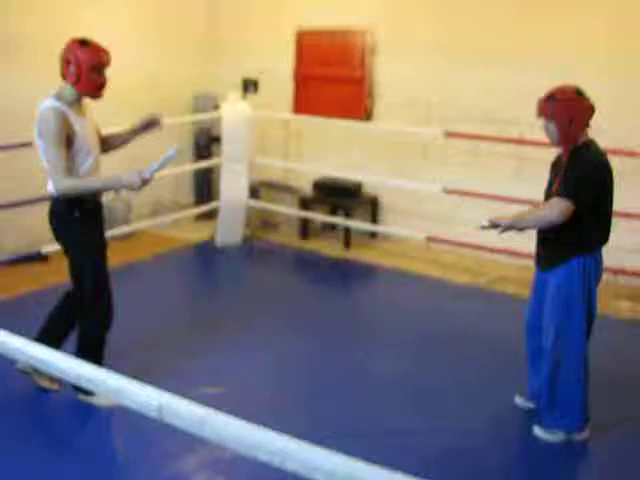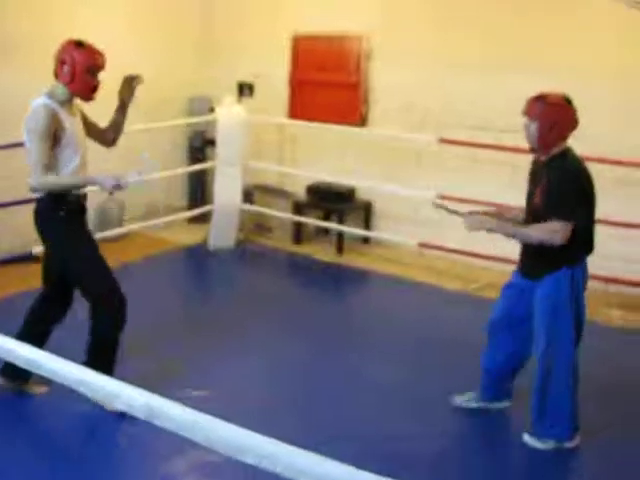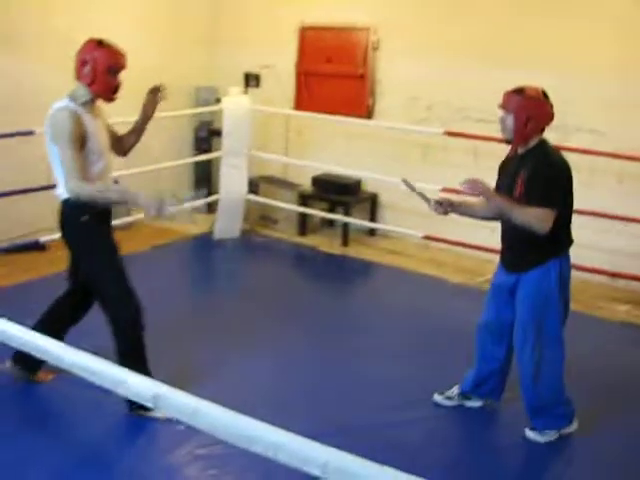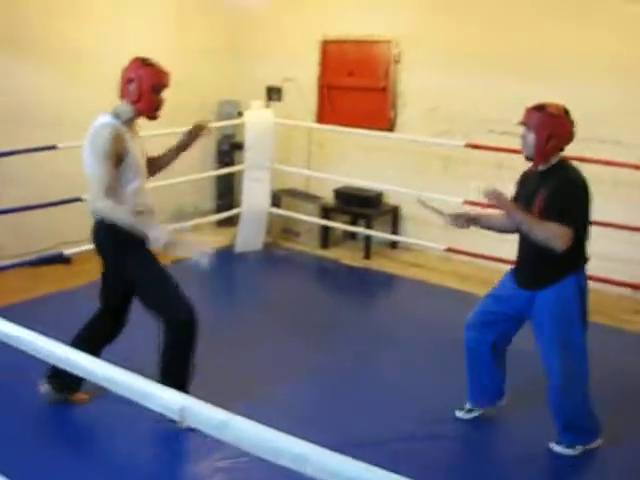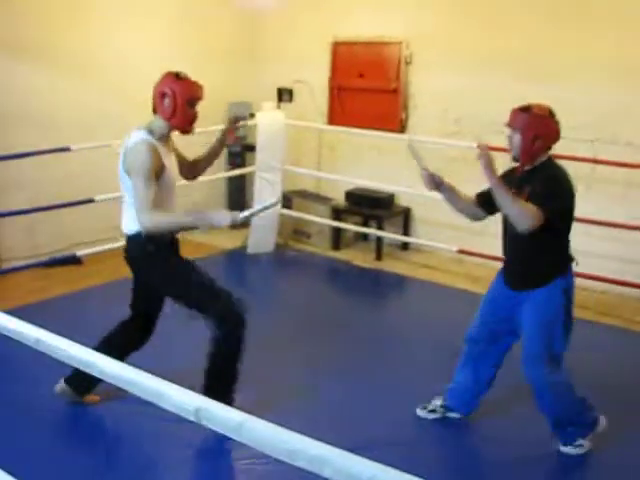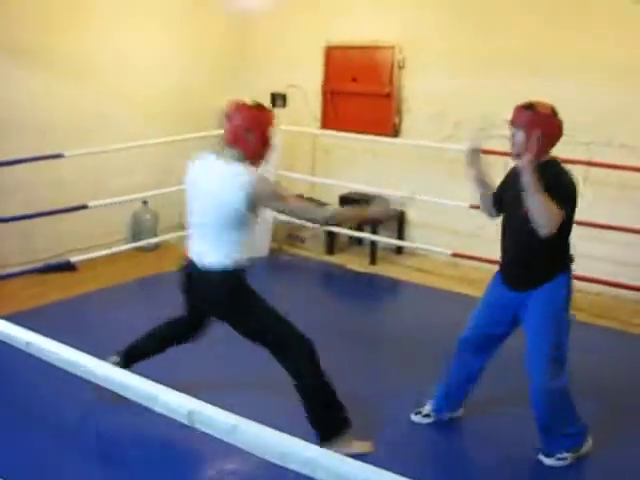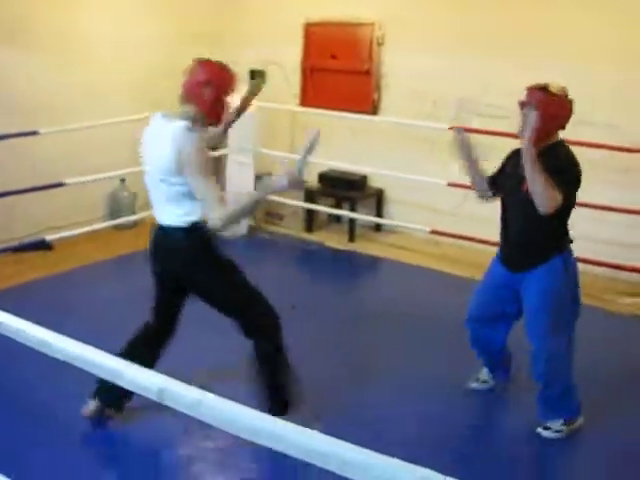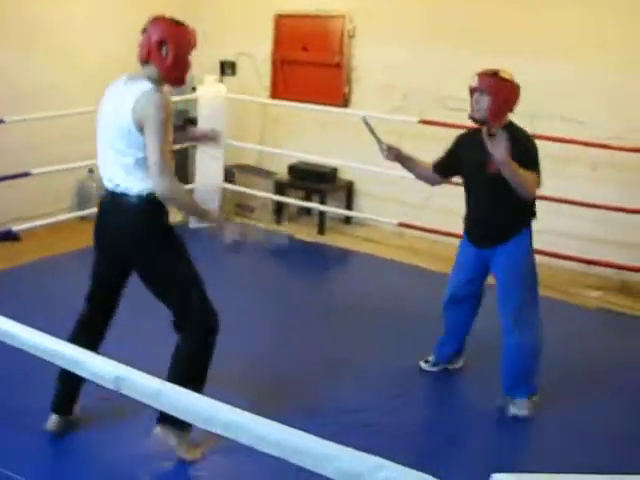
dt=0.3s
person 1, frame 1
left shoulder: (78, 108)
right shoulder: (53, 115)
left elbow: (101, 144)
right elbow: (62, 184)
left wrist: (138, 130)
right wrist: (119, 180)
left hip: (86, 210)
right hip: (72, 214)
left knee: (84, 292)
right knee: (98, 303)
right ankle: (87, 384)
person 1, frame 2
left shoulder: (71, 109)
right shoulder: (44, 113)
left elbow: (107, 138)
right elbow: (38, 181)
left wrist: (124, 103)
right wrist: (95, 179)
left hip: (68, 211)
right hip: (58, 214)
left knee: (56, 295)
right knee: (110, 300)
person 1, frame 3
left shoulder: (91, 111)
right shoulder: (66, 117)
left elbow: (121, 147)
right elbow: (78, 187)
left wrist: (146, 115)
right wrist: (136, 199)
left hip: (92, 216)
right hip: (83, 218)
left knee: (80, 293)
right knee: (125, 309)
left ankle: (25, 358)
right ankle: (141, 398)
person 1, frame 4
left shoulder: (128, 129)
right shoulder: (107, 133)
left elbow: (149, 169)
right elbow: (99, 202)
left wrist: (185, 144)
right wrist: (150, 230)
left hip: (128, 230)
right hip: (118, 234)
left knee: (112, 313)
right knee: (180, 315)
left ankle: (60, 381)
person 1, frame 5
left shoulder: (161, 142)
right shoulder: (143, 150)
left elbow: (190, 172)
right elbow: (148, 221)
left wrist: (221, 143)
right wrist: (207, 217)
left hip: (151, 248)
right hip: (152, 251)
left knee: (140, 324)
right knee: (229, 313)
left ankle: (77, 382)
right ankle: (217, 401)
person 1, frame 6
left shoulder: (199, 165)
right shoulder: (254, 184)
right elbow: (317, 216)
right wrist: (365, 212)
left hip: (194, 275)
right hip: (224, 285)
left knee: (189, 324)
right knee: (298, 350)
left ankle: (121, 361)
right ankle: (334, 436)
person 1, frame 7
left shoulder: (161, 121)
right shoulder: (187, 142)
right elbow: (218, 219)
left wrist: (238, 112)
right wrist: (271, 188)
left hip: (164, 242)
right hip: (191, 246)
left knee: (160, 326)
right knee: (262, 321)
left ankle: (104, 398)
right ankle: (280, 415)
person 1, frame 8
left shoulder: (119, 87)
right shoulder: (154, 100)
right elbow: (163, 184)
left wrist: (187, 136)
right wrist: (211, 218)
left hip: (110, 215)
right hip: (141, 220)
left knee: (96, 311)
right knee: (200, 321)
left ankle: (61, 411)
right ankle: (172, 424)
person 2, frame 1
left shoulder: (589, 164)
right shoulder: (567, 158)
left elbow: (556, 213)
left wrist: (511, 221)
right wrist: (523, 218)
left hip: (574, 265)
right hip: (553, 261)
left knee: (563, 341)
right knee: (538, 329)
left ankle: (568, 422)
right ankle: (543, 393)
person 2, frame 2
left shoulder: (570, 174)
right shoulder: (541, 165)
left elbow: (557, 233)
left wrist: (498, 227)
right wrist: (497, 215)
left hip: (560, 275)
right hip: (531, 269)
left knee: (553, 351)
right knee: (504, 326)
left ankle: (558, 430)
right ankle: (493, 392)
person 2, frame 3
left shoulder: (550, 164)
right shoulder: (511, 161)
left elbow: (542, 222)
right elbow: (498, 211)
left wrist: (495, 197)
right wrist: (456, 206)
left hip: (544, 268)
right hip: (512, 264)
left knee: (536, 344)
right knee: (493, 329)
left ankle: (555, 419)
right ankle: (478, 390)
person 2, frame 4
left shoulder: (569, 183)
right shoulder: (530, 177)
left elbow: (559, 240)
left wrist: (513, 210)
right wrist: (475, 220)
left hip: (559, 285)
right hip: (522, 278)
left knee: (561, 362)
right knee: (480, 330)
left ankle: (581, 434)
right ankle: (485, 397)
person 2, frame 5
left shoulder: (554, 181)
right shoulder: (514, 175)
left elbow: (526, 223)
right elbow: (477, 210)
left wrist: (494, 179)
right wrist: (441, 186)
left hip: (547, 287)
right hip: (511, 280)
left knee: (539, 363)
right knee: (480, 340)
left ankle: (582, 425)
right ankle: (457, 401)
person 2, frame 6
left shoulder: (557, 179)
right shoulder: (517, 173)
left elbow: (546, 226)
right elbow: (494, 208)
left wrist: (528, 173)
right wrist: (479, 174)
left hip: (546, 287)
right hip: (508, 280)
left knee: (543, 369)
right knee: (473, 341)
left ankle: (570, 440)
right ankle: (446, 403)
person 2, frame 7
left shoulder: (562, 161)
right shoulder: (517, 157)
left elbow: (546, 205)
right elbow: (489, 189)
left wrist: (530, 155)
right wrist: (467, 156)
left hip: (547, 266)
right hip: (509, 261)
left knee: (546, 344)
right knee: (480, 318)
left ankle: (563, 412)
right ankle: (498, 370)
person 2, frame 8
left shoulder: (520, 142)
right shoulder: (466, 141)
left elbow: (529, 189)
right elbow: (435, 175)
left wrist: (504, 161)
right wrist: (403, 159)
left hip: (511, 242)
right hip: (474, 239)
left knee: (517, 315)
right knee: (458, 300)
left ankle: (522, 391)
right ankle: (448, 355)
